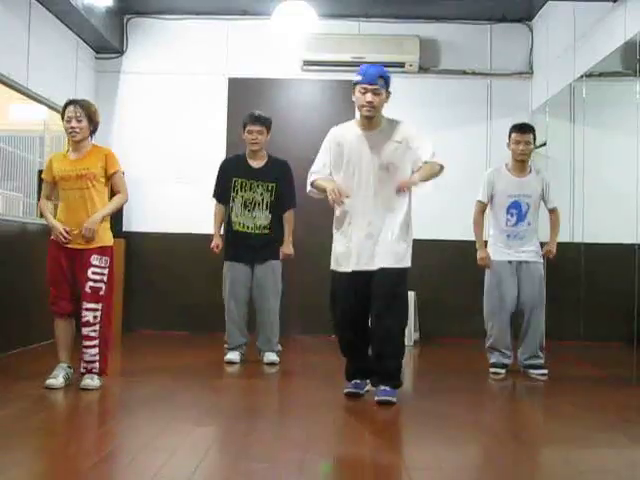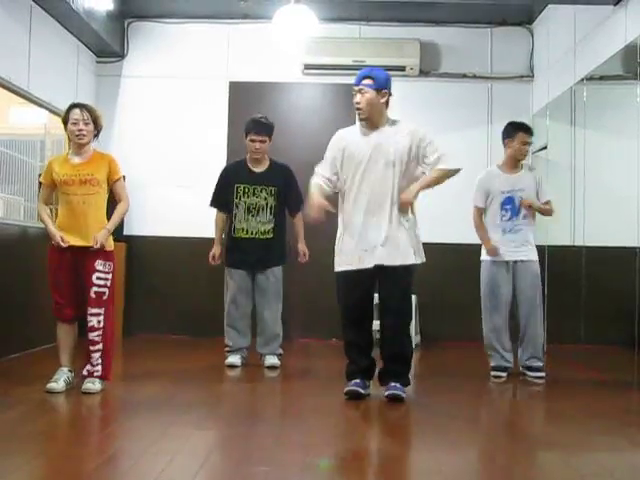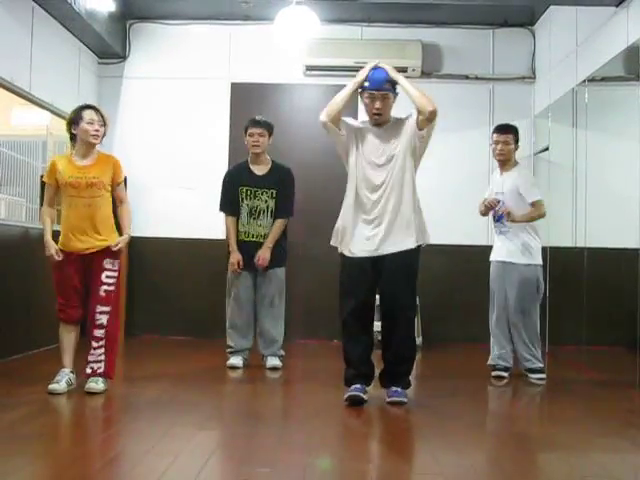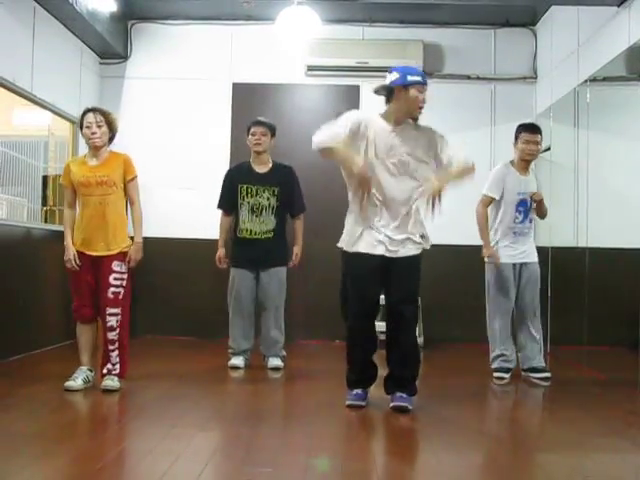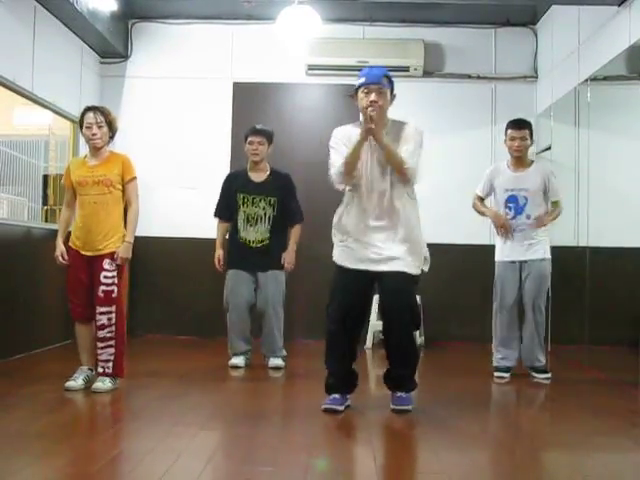
dt=0.7s
person 1, frame 1
left shoulder: (402, 132)
right shoulder: (338, 135)
left elbow: (435, 165)
right elbow: (314, 178)
left wrist: (415, 177)
right wrist: (327, 184)
left hip: (390, 244)
right hip: (349, 244)
left knee: (389, 313)
right knee: (348, 314)
left ankle: (387, 379)
right ankle: (358, 373)
person 1, frame 2
left shoulder: (410, 135)
right shoulder: (343, 139)
left elbow: (447, 166)
right elbow: (323, 175)
left wrist: (416, 188)
right wrist: (316, 195)
left hip: (396, 244)
right hip: (354, 245)
left knee: (396, 314)
right knee: (354, 313)
left ankle: (395, 377)
right ankle: (358, 374)
person 1, frame 3
left shoulder: (409, 130)
right shoulder: (352, 132)
left elbow: (430, 111)
right elbow: (326, 118)
left wrist: (399, 78)
right wrist: (356, 81)
left hip: (401, 240)
right hip: (357, 240)
left knee: (399, 313)
right knee: (354, 313)
left ankle: (396, 381)
right ankle: (357, 380)
person 1, frame 4
left shoulder: (428, 137)
right shoulder: (361, 123)
left elbow: (466, 165)
right elbow: (321, 140)
left wrist: (442, 178)
right wrist: (353, 163)
left hip: (406, 242)
right hip: (362, 239)
left knee: (403, 317)
right knee: (359, 317)
left ankle: (401, 387)
right ankle: (359, 384)
person 1, frame 5
left shoulder: (408, 132)
right shoulder: (343, 135)
left elbow: (406, 174)
right elbow: (343, 178)
left wrist: (379, 136)
right wrist: (363, 136)
left hip: (398, 247)
right hip: (353, 246)
left knee: (399, 318)
right knee: (341, 321)
left ankle: (402, 385)
right ankle: (339, 388)
person 2, frame 1
left shoulder: (105, 155)
right shoulder: (55, 161)
left elbow: (122, 194)
right elbow: (44, 199)
left wrist: (98, 216)
right wrist: (52, 222)
left hip: (96, 243)
right hip: (62, 242)
left knee: (92, 307)
right knee: (61, 304)
left ankle: (92, 369)
right ankle: (64, 366)
person 2, frame 2
left shoulder: (106, 161)
right shoulder: (55, 164)
left elbow: (123, 201)
right elbow: (42, 204)
left wrist: (107, 230)
right wrist: (52, 230)
left hip: (97, 247)
right hip: (63, 246)
left knee: (96, 311)
right knee: (65, 310)
left ankle: (95, 373)
right ankle: (65, 370)
person 2, frame 3
left shoulder: (111, 163)
right shoulder: (58, 164)
left elbow: (122, 202)
right elbow: (48, 205)
left wrist: (126, 233)
right wrist: (47, 238)
left hip: (104, 248)
right hip: (68, 249)
left knee: (102, 310)
right knee: (69, 311)
left ankle: (98, 373)
right ankle: (67, 372)
person 2, frame 4
left shoulder: (122, 161)
right shoulder: (72, 167)
left elbow: (135, 204)
right elbow: (69, 208)
left wrist: (137, 242)
right wrist: (68, 243)
left hip: (115, 248)
right hip: (82, 249)
left knee: (112, 309)
right knee: (84, 310)
left ankle: (113, 370)
right ankle: (85, 369)
person 2, frame 5
left shoulder: (122, 162)
right shoulder: (74, 167)
left elbow: (132, 205)
right elbow: (68, 207)
left wrist: (128, 242)
right wrist: (59, 240)
left hip: (110, 247)
right hip: (78, 248)
left knee: (107, 311)
right knee: (80, 310)
left ankle: (109, 372)
right ankle: (86, 369)
person 3, frame 1
left shoulder: (541, 179)
right shoulder: (494, 176)
left elbow: (553, 212)
right elbow: (479, 212)
left wrist: (553, 241)
right wrist: (481, 248)
left hip: (531, 255)
right hip: (499, 255)
left knee: (535, 308)
right knee: (499, 309)
left ankle: (531, 358)
right ankle: (499, 357)
person 3, frame 2
left shoulder: (533, 175)
right shoulder: (488, 177)
left elbow: (550, 209)
right elbow: (477, 215)
left wrist: (535, 205)
right wrist: (486, 243)
left hip: (527, 255)
right hip: (495, 256)
left knee: (531, 309)
right knee: (495, 310)
left ankle: (531, 361)
right ankle: (500, 361)
person 3, frame 3
left shoulder: (523, 175)
right shoulder: (495, 175)
left elbow: (540, 210)
right elbow: (485, 208)
left wrist: (516, 217)
right wrist: (487, 207)
left hip: (524, 256)
right hip: (500, 254)
left knee: (522, 310)
right knee: (499, 310)
left ankle: (532, 363)
right ankle: (501, 361)
person 3, frame 4
left shoulder: (533, 177)
right shoulder: (502, 172)
left elbow: (542, 214)
right elbow: (482, 208)
left wrist: (539, 202)
right wrist: (486, 244)
left hip: (527, 255)
right hip: (501, 254)
left knee: (530, 310)
right knee: (500, 309)
left ankle: (533, 362)
right ankle: (502, 362)
person 3, frame 5
left shoulder: (543, 171)
right shoulder: (495, 172)
left elbow: (556, 206)
right elbow: (476, 201)
left wrist: (547, 218)
right wrist: (491, 214)
left hip: (537, 252)
right hip: (506, 253)
left knee: (535, 307)
right knee: (504, 308)
left ankle: (535, 362)
right ankle: (503, 361)
person 4, frame 1
left shoulder: (281, 168)
right shoulder: (229, 165)
left elbow: (288, 209)
right elbow: (221, 203)
left wrist: (288, 242)
right wrist: (217, 234)
left hip: (269, 248)
right hip: (236, 247)
left knee: (268, 300)
right knee: (235, 299)
left ankle: (269, 348)
right ankle: (235, 346)
person 4, frame 2
left shoulder: (283, 173)
right shoulder: (231, 172)
left elbow: (295, 211)
right elbow: (222, 212)
left wrist: (301, 242)
right wrist: (217, 244)
left hip: (271, 253)
right hip: (237, 251)
left knee: (270, 303)
right knee: (237, 303)
left ankle: (270, 351)
right ankle: (236, 349)
person 4, frame 3
left shoulder: (284, 174)
right shoulder: (234, 174)
left elbow: (283, 217)
right elbow: (229, 216)
left wrist: (267, 248)
right wrist: (233, 250)
left hip: (272, 252)
right hip: (241, 251)
left knee: (271, 304)
right knee: (239, 302)
left ankle: (272, 352)
right ankle: (238, 350)
person 4, frame 4
left shoulder: (285, 173)
right shoulder: (235, 173)
left elbow: (297, 212)
right elbow: (226, 213)
left wrist: (298, 244)
right wrist: (221, 246)
left hip: (274, 255)
right hip: (241, 254)
left knee: (273, 303)
right knee: (240, 302)
left ankle: (274, 352)
right ankle: (239, 351)
person 4, frame 5
left shoulder: (283, 181)
right shoulder: (233, 180)
left elbow: (295, 221)
right elbow: (224, 218)
left wrist: (291, 250)
right wrist: (219, 247)
left hip: (272, 259)
right hip: (239, 258)
left knee: (272, 306)
right knee: (236, 305)
left ankle: (274, 353)
right ankle: (240, 351)
